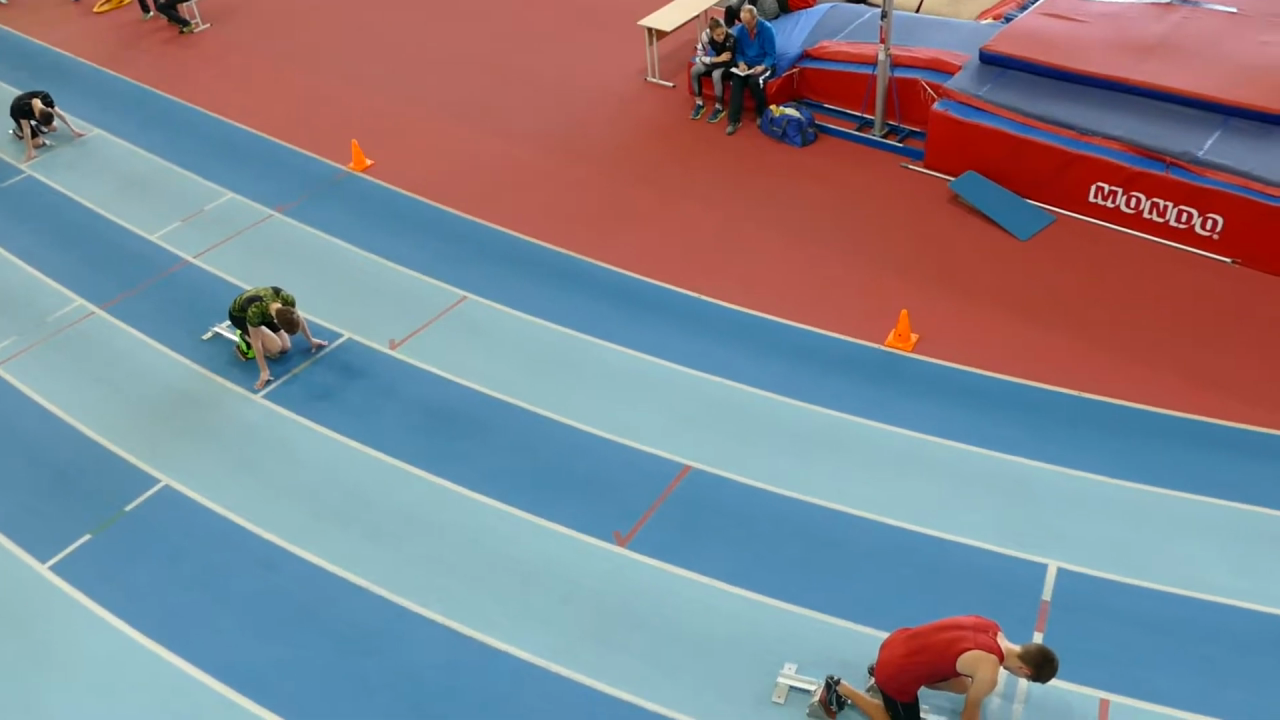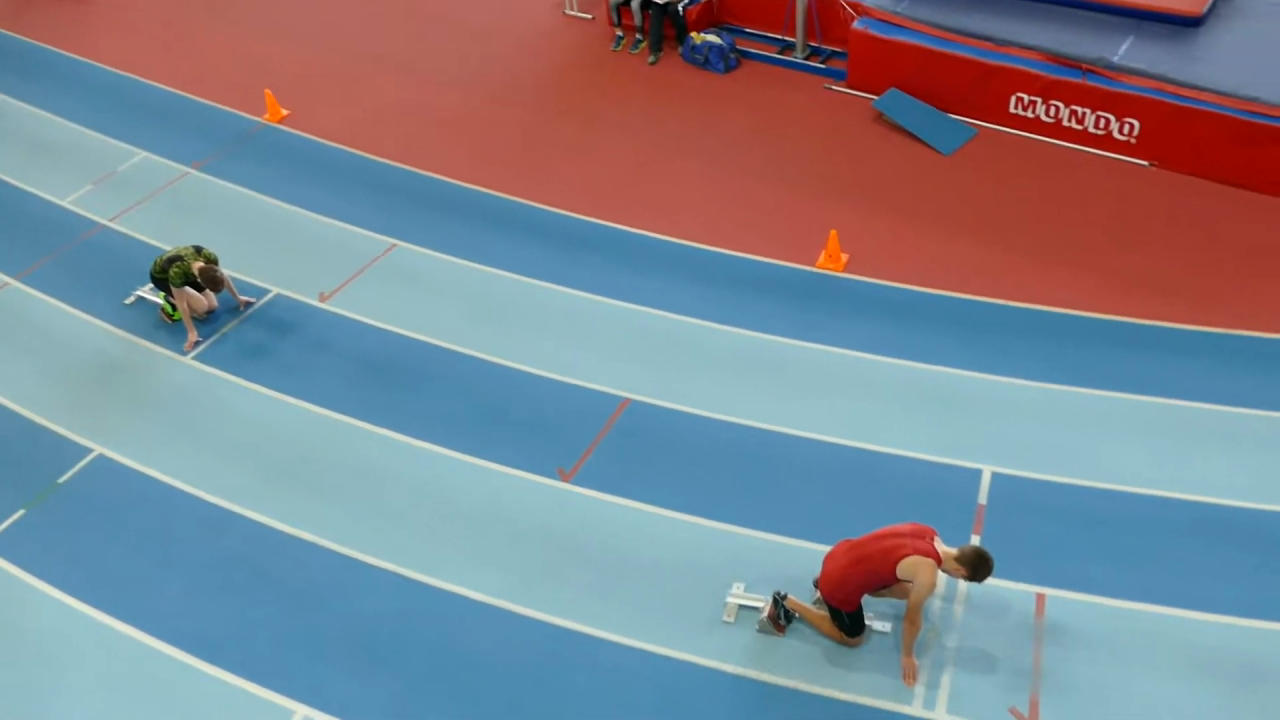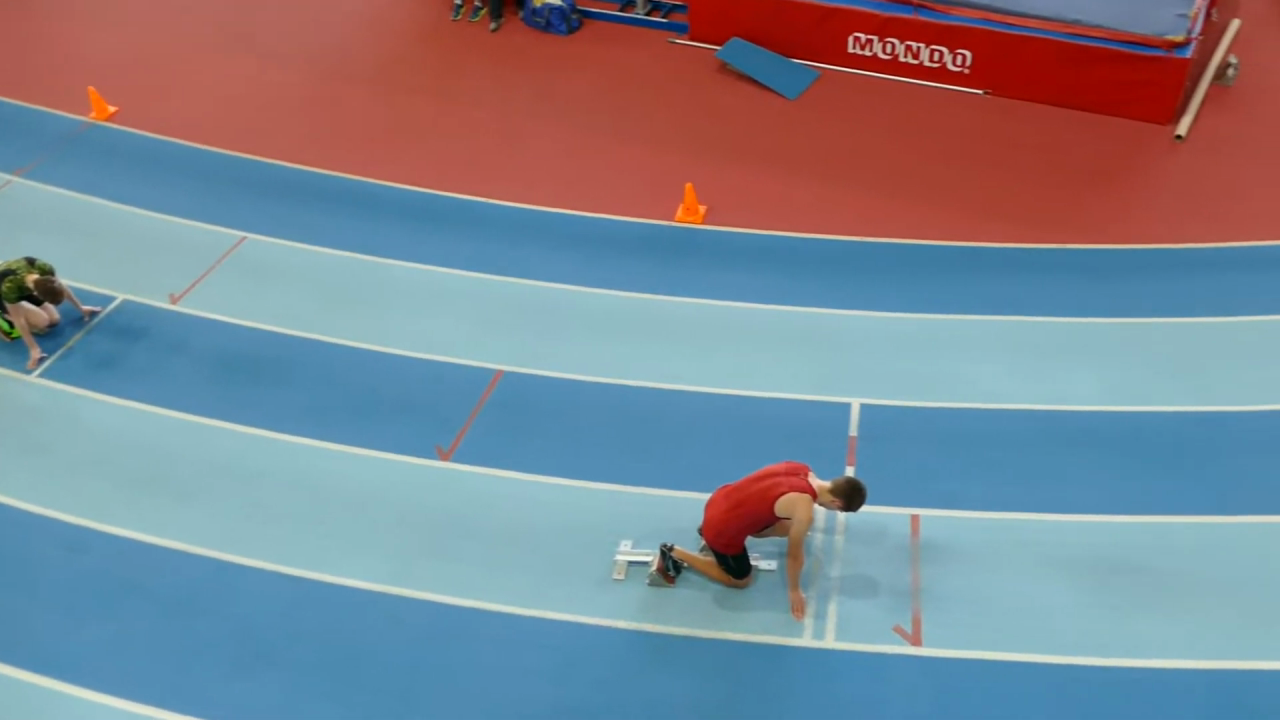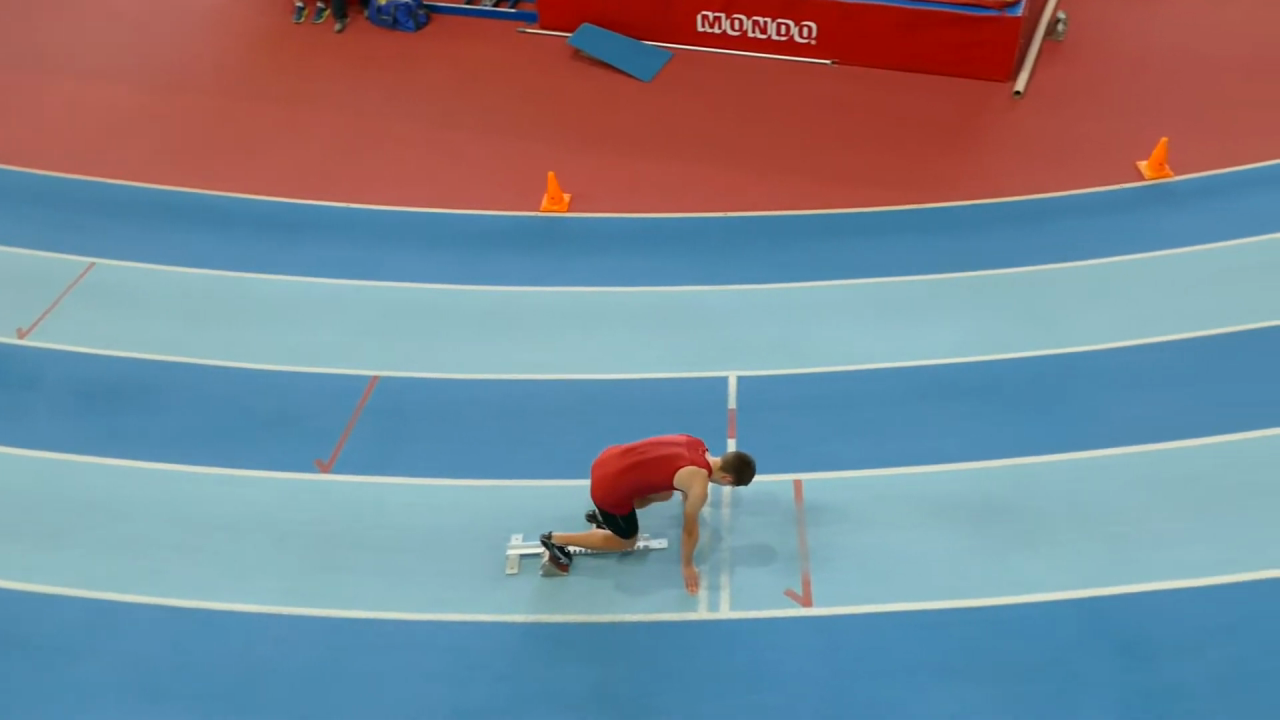
dt=1s
person 1, frame 1
left shoulder: (993, 629)
right shoulder: (988, 673)
left wrist: (972, 688)
left hip: (899, 641)
right hip: (895, 673)
left knee: (963, 685)
right ankle: (840, 689)
person 1, frame 2
left shoulder: (930, 535)
right shoulder: (927, 576)
right elbow: (912, 620)
left wrist: (914, 593)
right wrist: (907, 656)
left hip: (841, 554)
right hip: (839, 583)
left knee: (904, 590)
right knee: (853, 639)
right ankle: (787, 604)
person 1, frame 3
left shoulder: (804, 470)
right shoulder: (804, 511)
right elbow: (794, 555)
left wrist: (797, 530)
right wrist: (794, 591)
left hip: (721, 500)
right hip: (721, 530)
left knee: (785, 528)
right knee: (741, 580)
right ankle: (674, 554)
person 1, frame 4
left shoulder: (698, 445)
right shoulder: (699, 486)
right elbow: (690, 530)
left wrist: (689, 502)
right wrist: (687, 566)
left hip: (608, 460)
right hip: (610, 488)
right knee: (627, 541)
left ankle: (601, 513)
right ankle: (555, 540)
